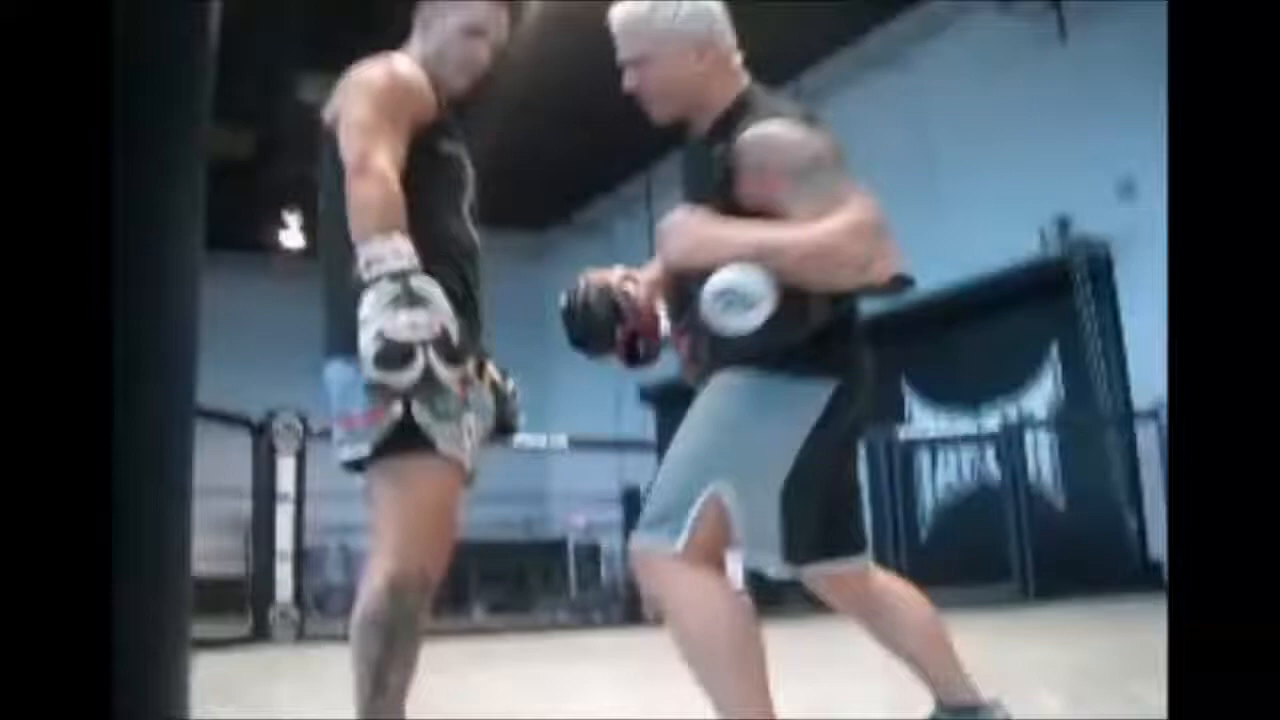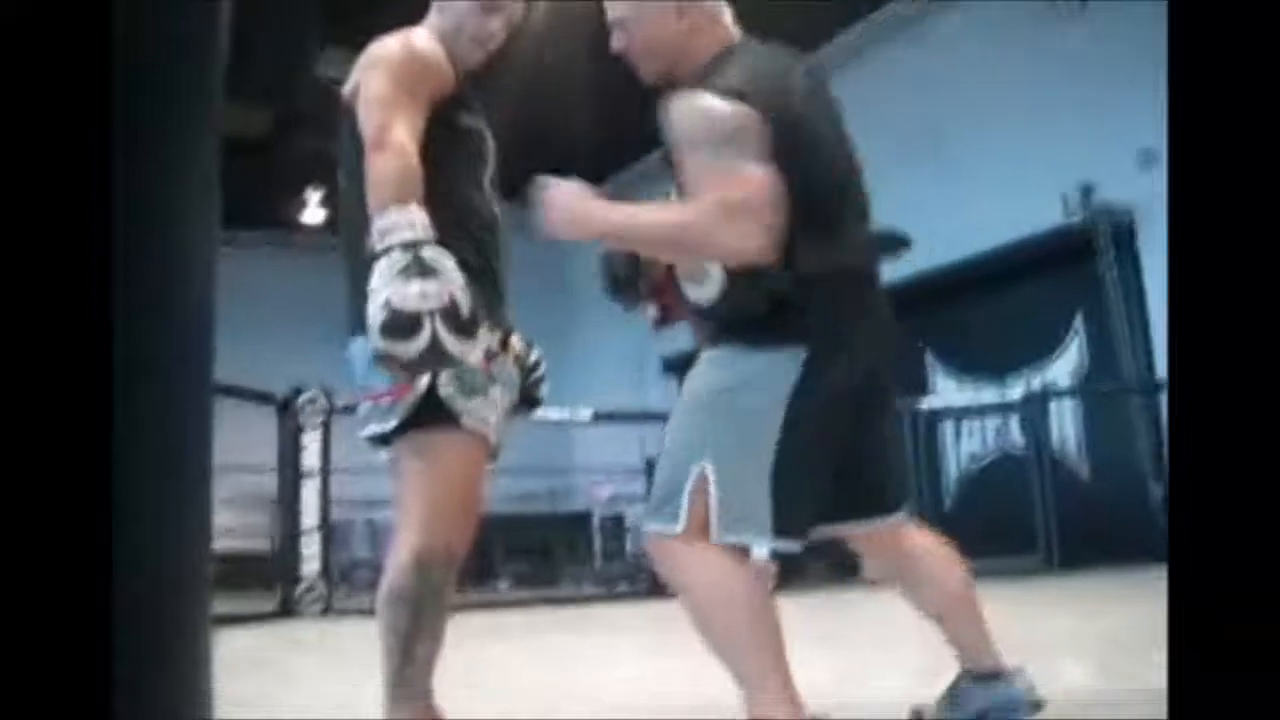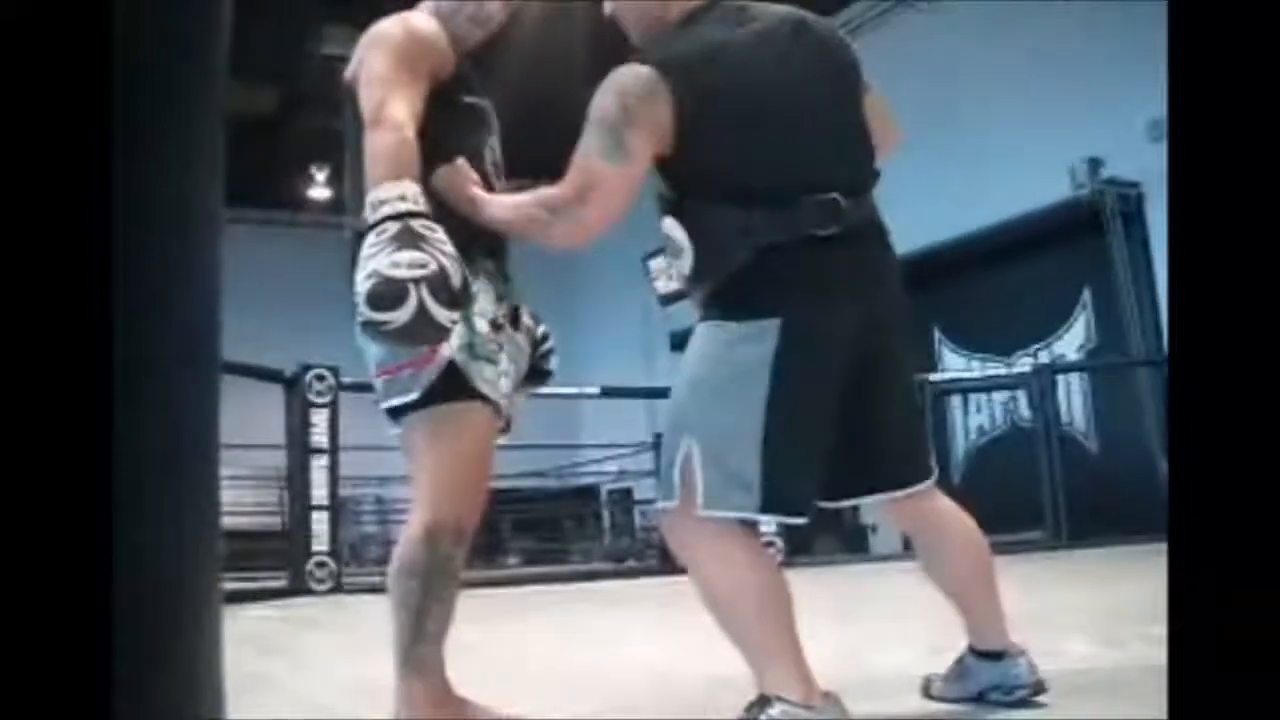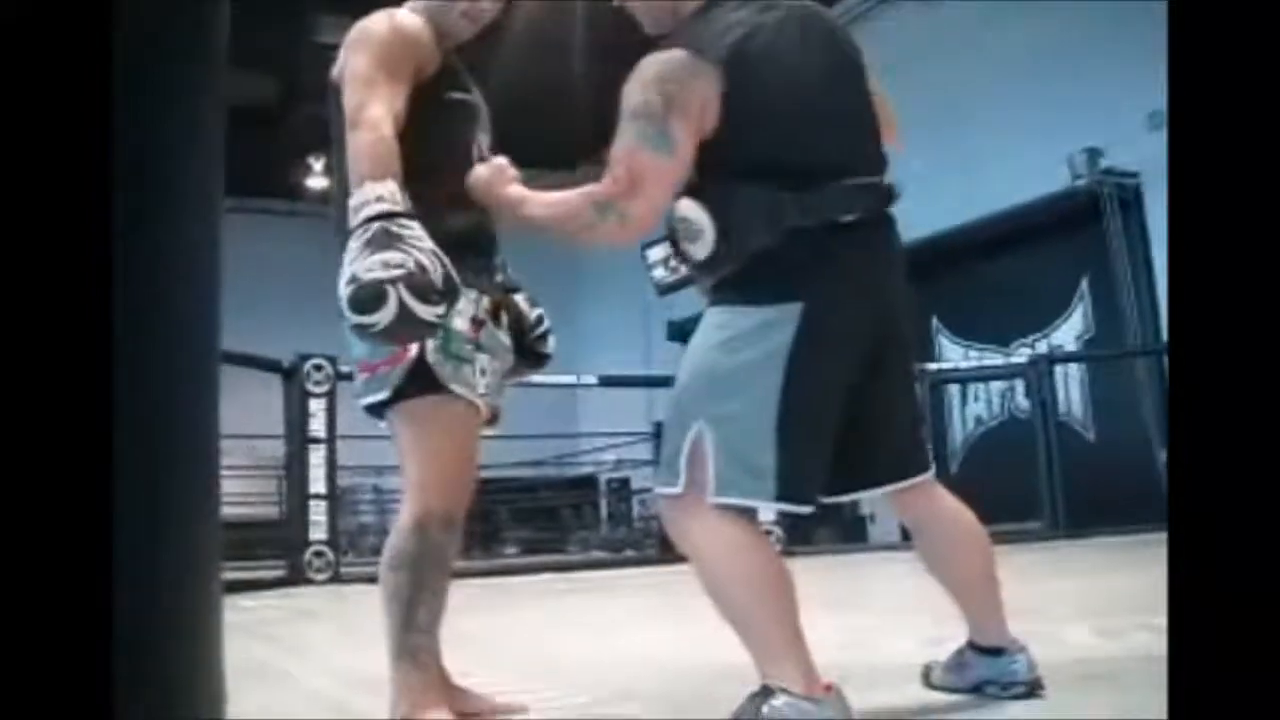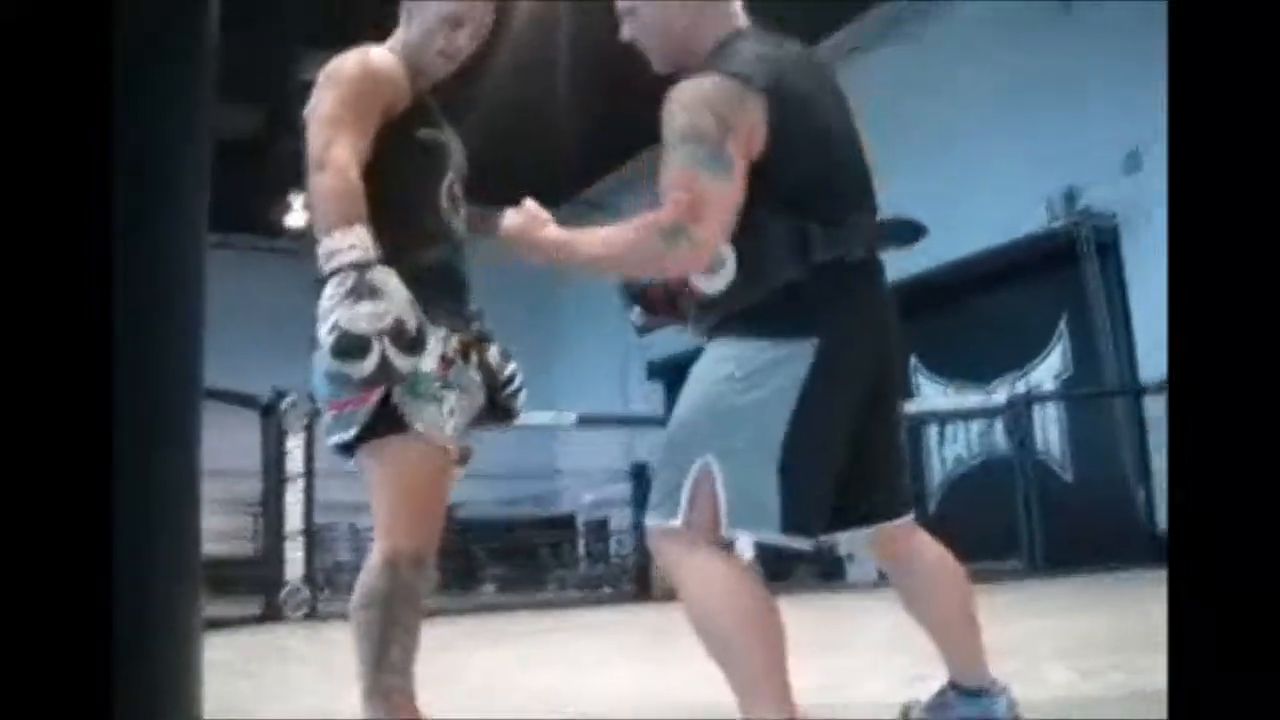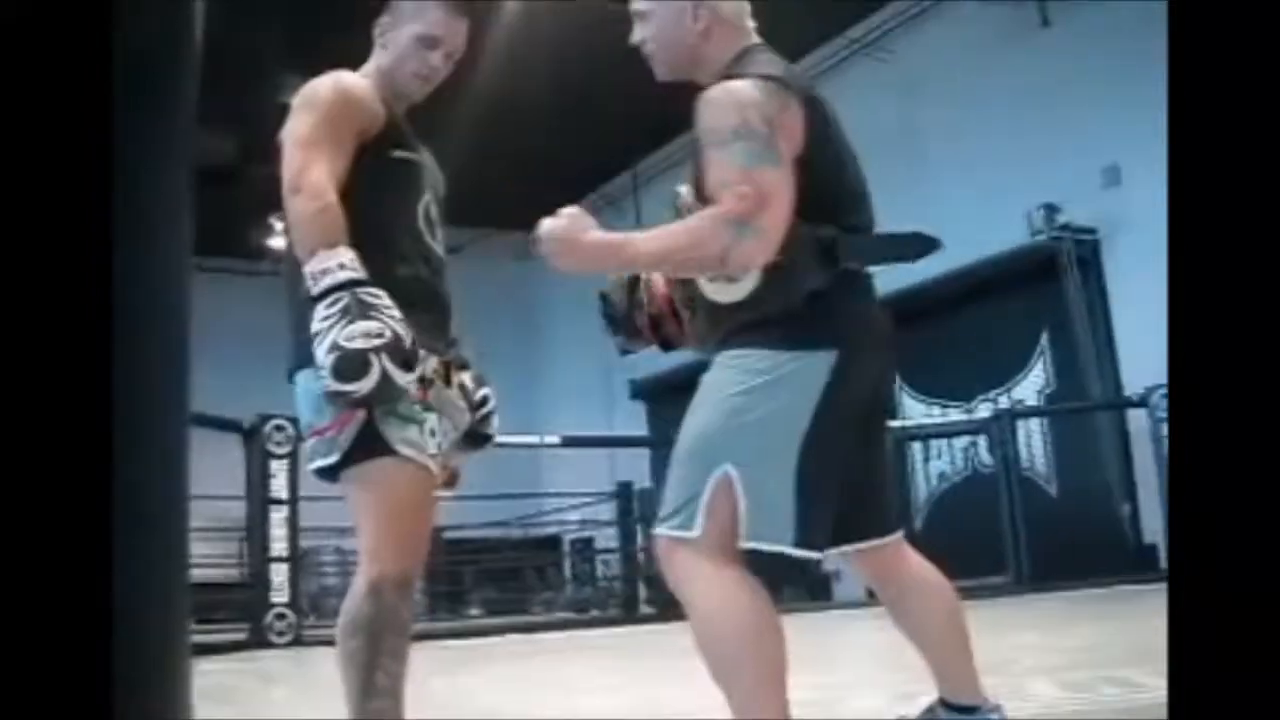
dt=0.2s
person 1, frame 1
left shoulder: (770, 140)
right shoulder: (715, 142)
left elbow: (871, 250)
left wrist: (724, 242)
right wrist: (654, 280)
left hip: (785, 378)
right hip: (791, 378)
left knee: (669, 554)
right knee: (840, 572)
person 1, frame 2
left shoulder: (704, 110)
right shoulder: (785, 75)
left elbow: (742, 231)
left wrist: (597, 219)
right wrist: (680, 247)
left hip: (777, 340)
right hip: (853, 324)
left knee: (683, 539)
right knee: (877, 527)
person 1, frame 3
left shoulder: (645, 86)
left elbow: (572, 219)
right elbow: (879, 141)
left wrist: (476, 198)
left hip: (768, 306)
right hip: (867, 283)
left knee: (696, 518)
right knee: (908, 490)
right ankle: (997, 659)
person 1, frame 4
left shoulder: (675, 70)
left elbow: (620, 215)
right elbow: (880, 134)
left wrist: (511, 197)
left hip: (778, 294)
right hip: (869, 275)
left knee: (692, 500)
right knee: (907, 482)
right ankle: (996, 653)
person 1, frame 5
left shoulder: (708, 94)
right shoulder: (798, 69)
left elbow: (685, 239)
left wrist: (552, 242)
left hip: (783, 333)
right hip: (853, 320)
left knee: (685, 535)
right knee: (886, 525)
person 1, frame 6
left shoulder: (739, 99)
right shoulder: (769, 93)
left elbow: (747, 234)
left wrist: (602, 250)
right wrist: (677, 281)
left hip: (789, 345)
right hip: (828, 339)
left knee: (692, 547)
right knee: (875, 546)
person 2, frame 1
left shoulder: (438, 121)
right shoulder: (388, 82)
right elbow: (370, 176)
left wrist: (476, 364)
right wrist: (394, 286)
left hip: (438, 348)
right hip: (396, 339)
left knee: (419, 560)
right knee: (410, 558)
person 2, frame 2
left shoulder: (454, 97)
right elbow: (388, 148)
left wrist: (495, 336)
right wrist: (407, 257)
left hip: (460, 320)
right hip: (423, 317)
left knee: (443, 530)
right knee: (437, 528)
person 2, frame 3
left shoulder: (458, 75)
right elbow: (388, 126)
left wrist: (504, 308)
right wrist: (400, 224)
left hip: (466, 291)
right hip: (424, 288)
left knee: (453, 504)
right knee: (449, 501)
person 2, frame 4
left shoulder: (454, 75)
right elbow: (369, 125)
left wrist: (500, 290)
right wrist: (381, 224)
left hip: (458, 290)
right hip: (416, 284)
left knee: (446, 495)
right knee: (436, 494)
person 2, frame 5
left shoulder: (430, 118)
right shoulder: (367, 73)
right elbow: (331, 167)
left wrist: (473, 336)
right wrist: (353, 276)
left hip: (430, 336)
right hip: (382, 331)
left knee: (416, 540)
right knee: (407, 537)
person 2, frame 6
left shoulder: (409, 147)
right shoulder: (340, 96)
right elbow: (308, 190)
left wrist: (453, 364)
right wrist: (344, 297)
left hip: (413, 357)
right hip: (362, 352)
left knee: (400, 564)
right knee: (390, 562)
